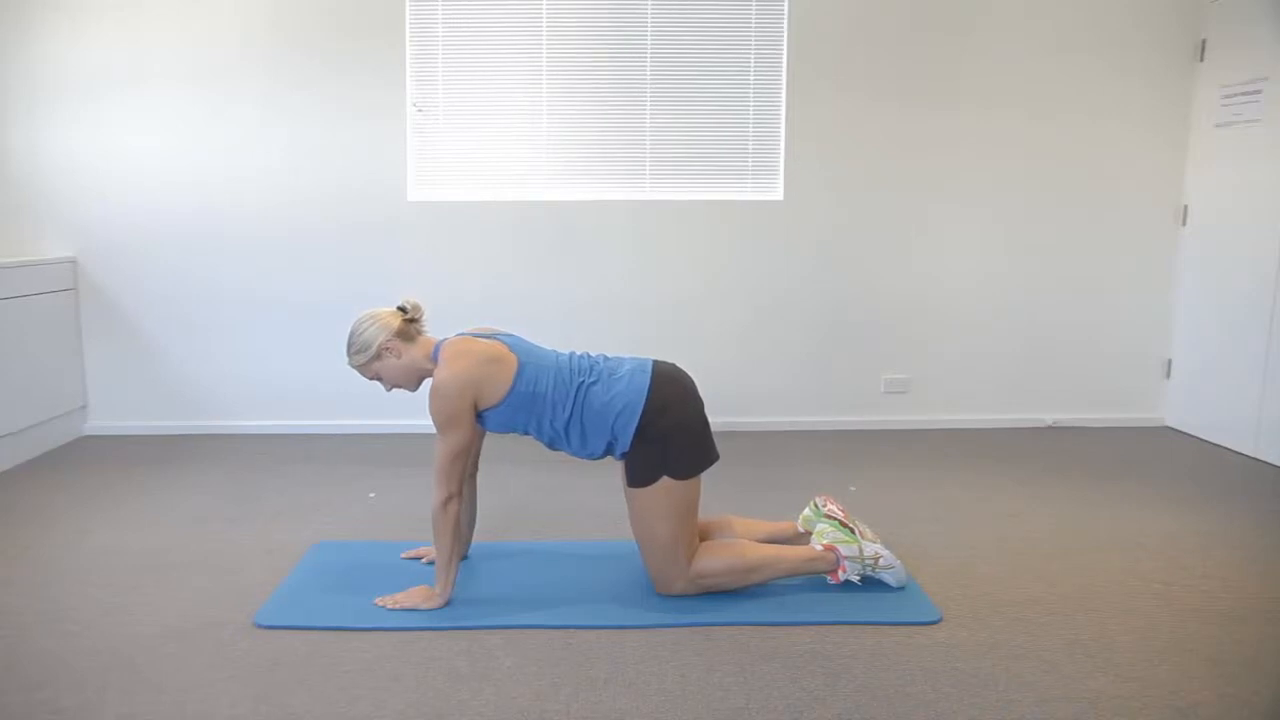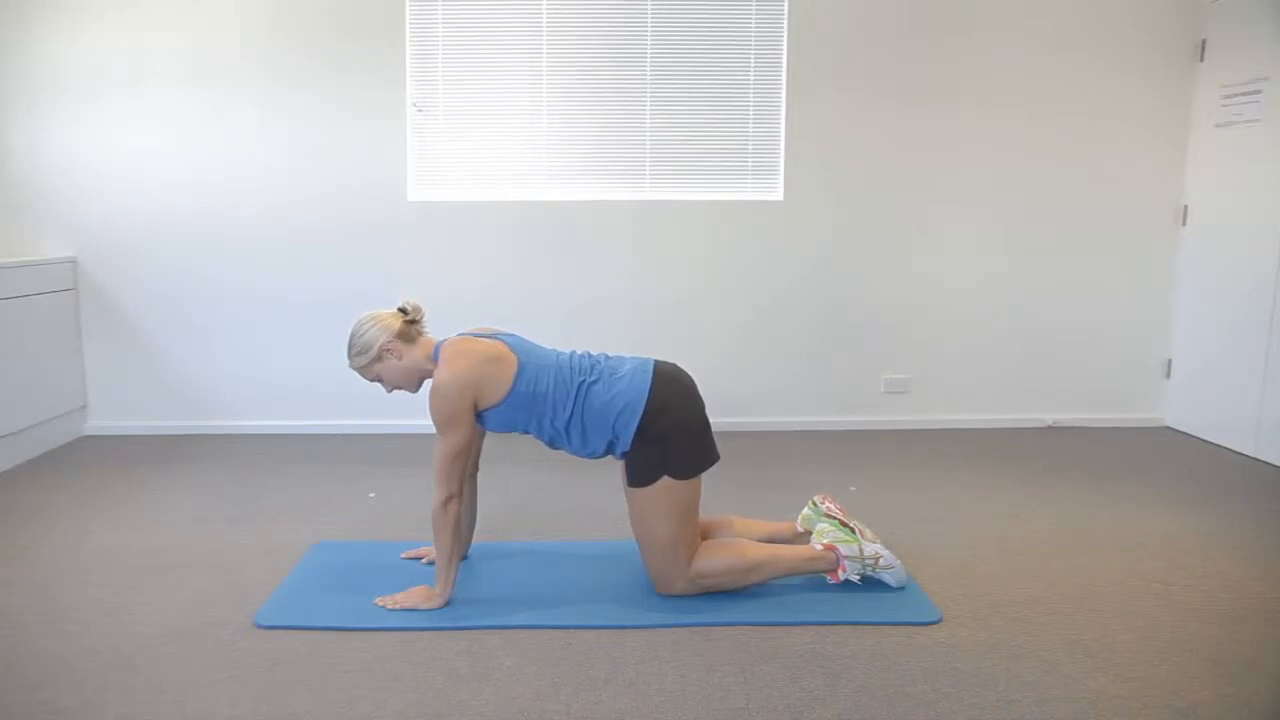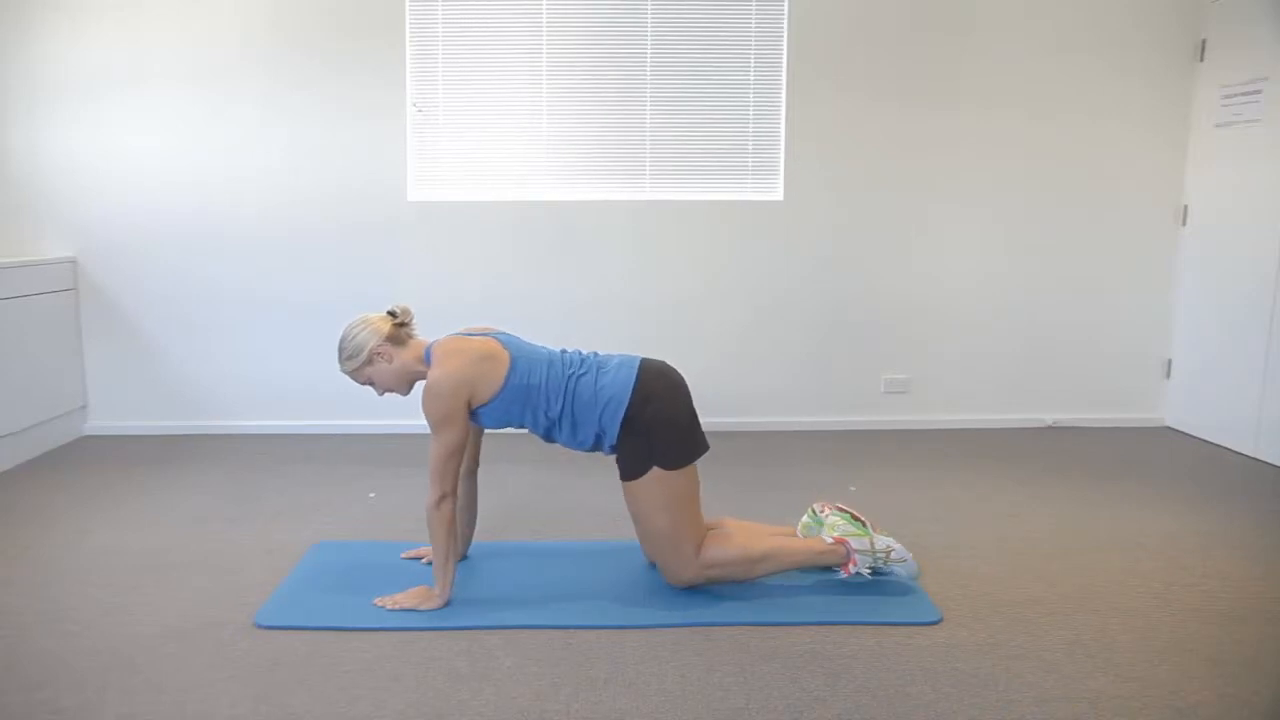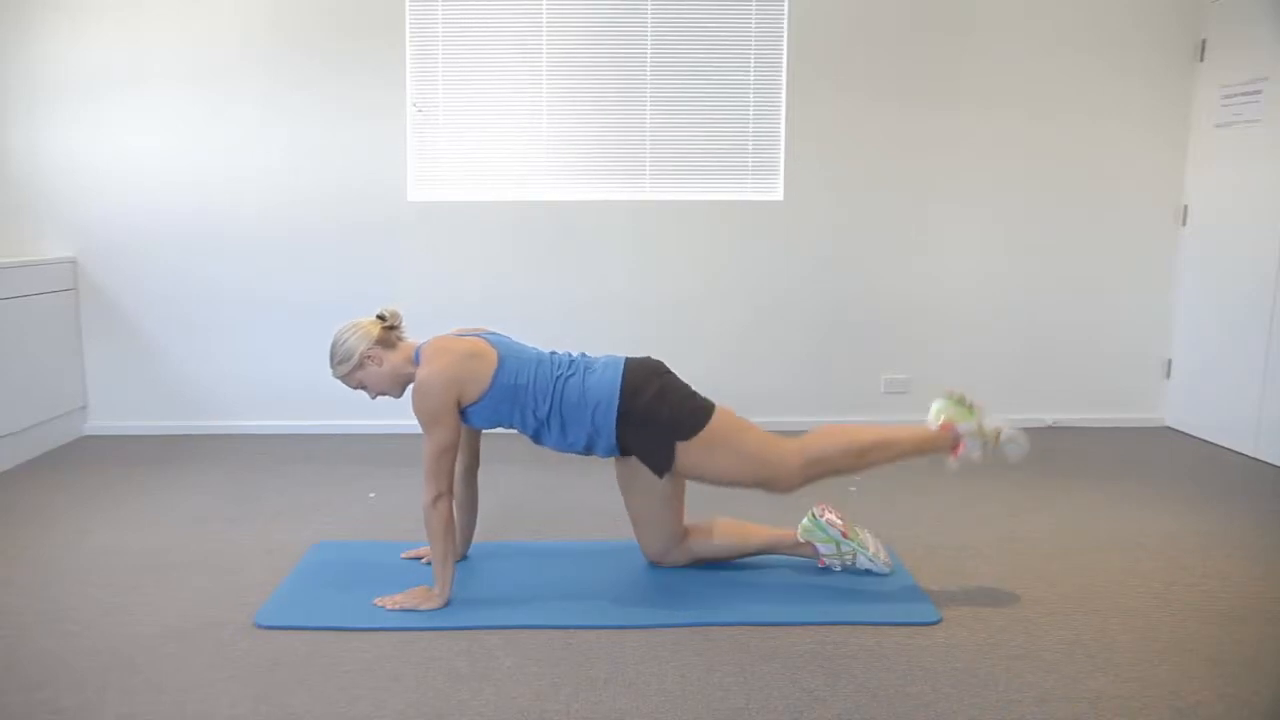
dt=0.5s
person 1, frame 1
left shoulder: (450, 380)
right shoulder: (467, 350)
left elbow: (448, 491)
right elbow: (468, 473)
left wrist: (440, 589)
right wrist: (457, 547)
left hip: (652, 417)
right hip: (652, 397)
left knee: (674, 576)
right knee: (674, 538)
left ankle: (834, 553)
right ankle: (811, 526)
person 1, frame 2
left shoulder: (450, 380)
right shoulder: (466, 351)
left elbow: (448, 492)
right elbow: (468, 473)
left wrist: (440, 589)
right wrist: (457, 547)
left hip: (654, 418)
right hip: (654, 398)
left knee: (674, 576)
right knee: (673, 539)
left ankle: (833, 553)
right ankle: (810, 527)
person 1, frame 3
left shoulder: (444, 380)
right shoulder: (457, 356)
left elbow: (441, 492)
right elbow: (467, 470)
left wrist: (440, 589)
right wrist: (457, 546)
left hip: (645, 410)
right hip: (640, 399)
left knee: (686, 567)
right knee: (666, 546)
left ankle: (847, 545)
right ankle: (813, 530)
person 1, frame 4
left shoulder: (433, 380)
right shoulder: (454, 356)
left elbow: (439, 492)
right elbow: (467, 470)
left wrist: (439, 588)
right wrist: (457, 548)
left hip: (637, 408)
right hip: (628, 404)
left knee: (789, 467)
right knee: (668, 550)
left ankle: (951, 433)
right ankle: (809, 538)
